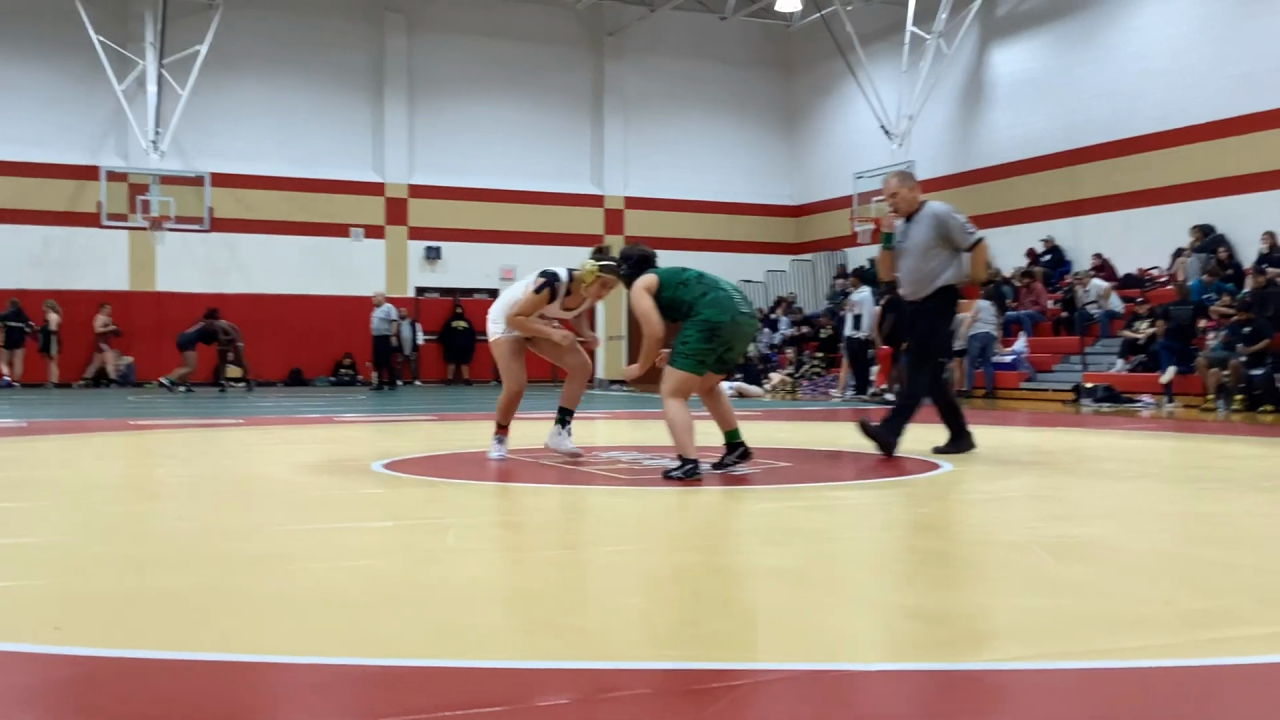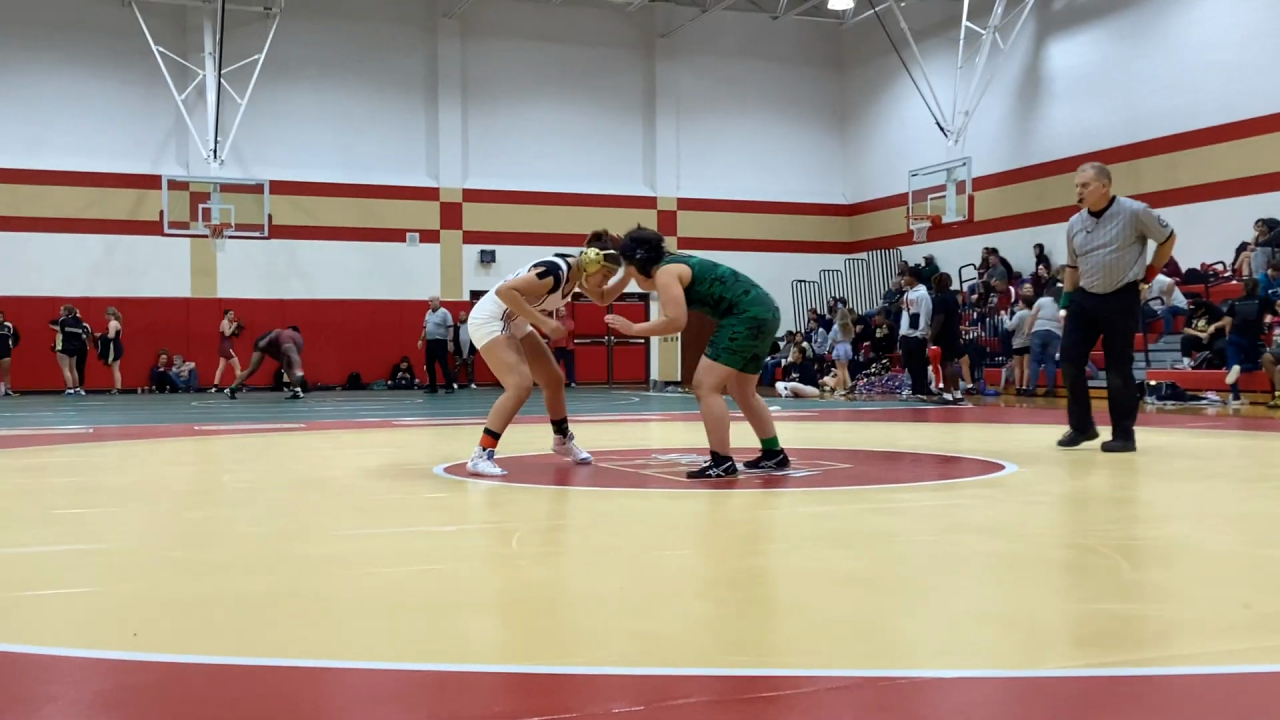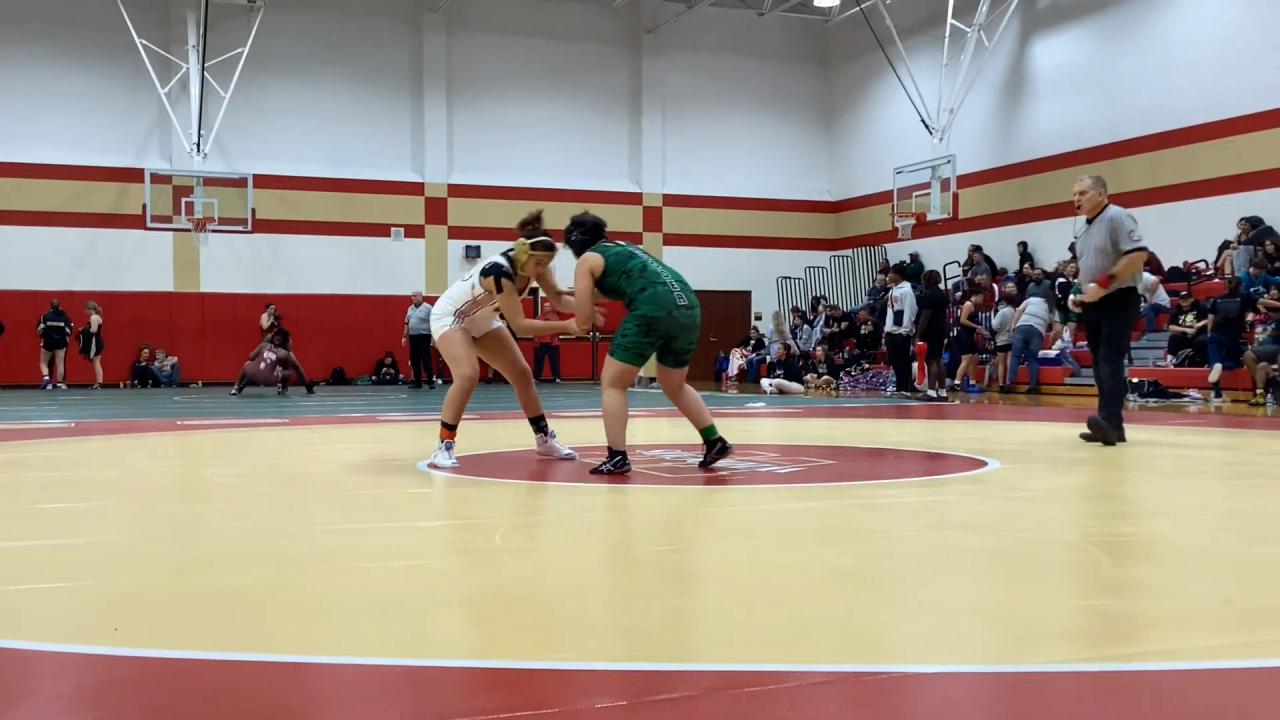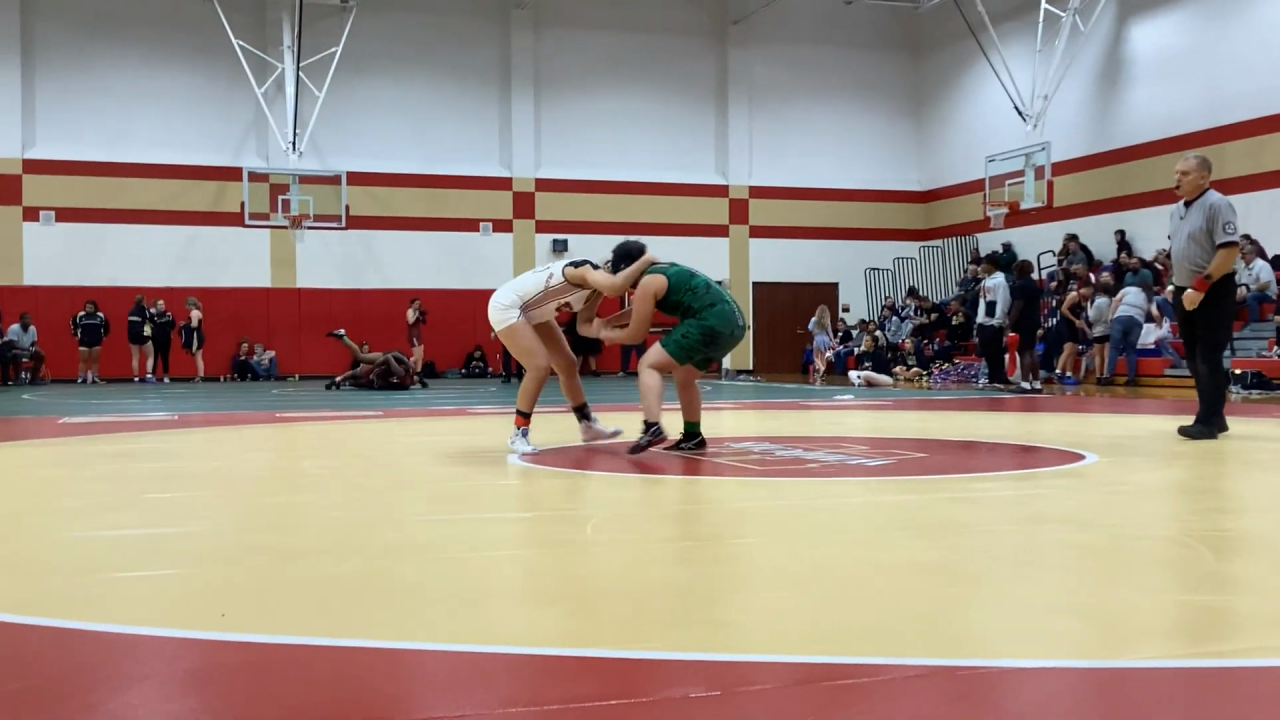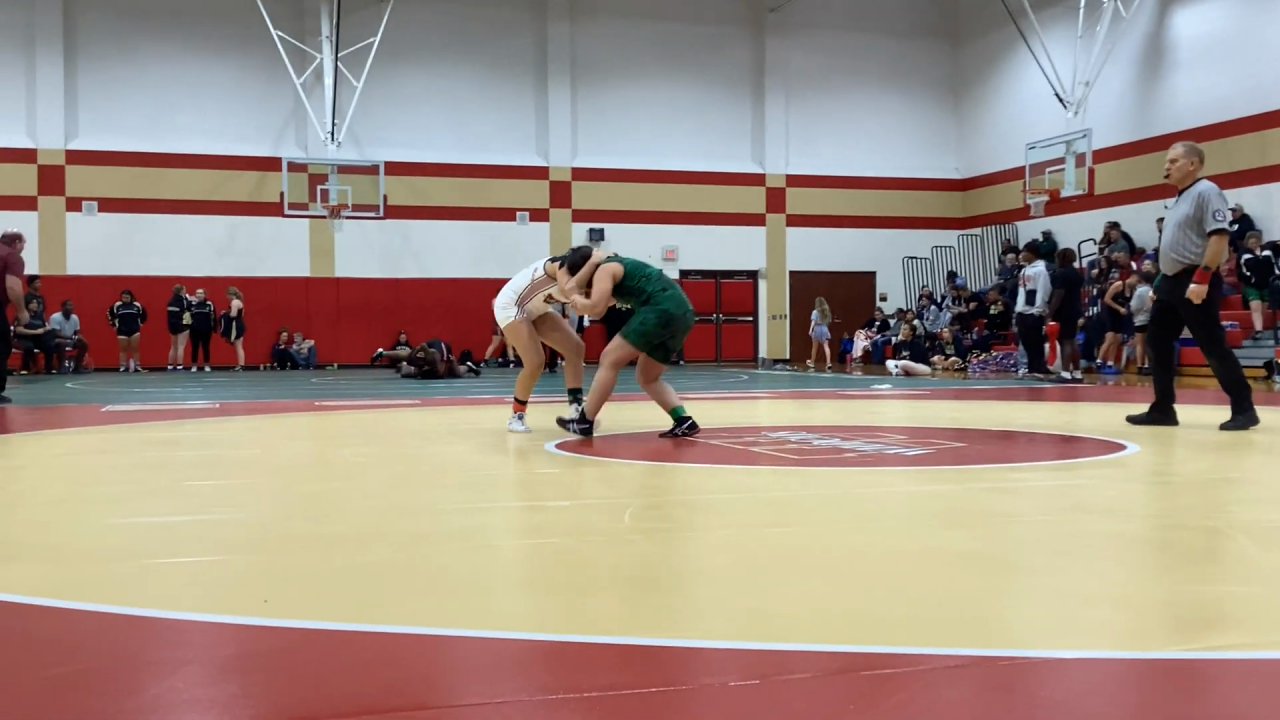
dt=1s
person 1, frame 1
left shoulder: (939, 215)
right shoulder: (898, 226)
left elbow: (978, 247)
right elbow: (886, 273)
right wrist: (887, 237)
left hip: (939, 301)
right hip: (915, 304)
left knee: (918, 367)
right knee: (930, 372)
left ankle: (889, 432)
right ankle: (960, 436)
person 1, frame 2
left shoulder: (1135, 212)
right shoulder: (1075, 224)
left elbow: (1168, 239)
left wrist: (1150, 274)
right wrist: (1066, 301)
left hip: (1121, 299)
right hip: (1085, 299)
left knee: (1118, 367)
right knee: (1070, 360)
left ankle: (1123, 434)
right ankle: (1081, 426)
person 1, frame 3
left shoulder: (1118, 217)
right shoulder: (1083, 228)
left elbow: (1137, 254)
left wrist: (1103, 282)
right wrist: (1078, 294)
left hip: (1119, 301)
right hip: (1092, 304)
left knee: (1110, 360)
right knee: (1101, 364)
left ankle: (1108, 420)
right ankle: (1112, 425)
person 1, frame 4
left shoulder: (1217, 205)
right shoulder: (1176, 210)
left elbow: (1230, 250)
left wrist: (1201, 286)
right wrist: (1176, 286)
left hip: (1213, 292)
right hip: (1185, 292)
left knee: (1208, 357)
right knee: (1195, 358)
left ankle: (1208, 422)
right ankle: (1213, 415)
person 1, frame 5
left shoulder: (1205, 193)
right shoulder: (1180, 198)
left elbow: (1218, 238)
left wrist: (1202, 279)
right wrist: (1160, 286)
left hip: (1194, 282)
right hip: (1170, 281)
left knee: (1212, 344)
right knee: (1157, 344)
left ankle: (1244, 409)
right ankle: (1162, 408)
person 2, frame 1
left shoulder: (639, 286)
right shoulder: (674, 279)
left elbow: (655, 334)
left wrist: (639, 368)
right wrist: (675, 356)
left hip: (713, 318)
right hip: (744, 317)
left knee: (673, 393)
right knee: (706, 386)
left ankle: (689, 463)
right ankle: (735, 446)
person 2, frame 2
left shoulder: (666, 272)
right shoulder: (673, 261)
left elbow: (675, 322)
right elbow: (651, 285)
left wrist: (632, 328)
left hip: (747, 316)
right hip: (763, 312)
left knee: (705, 386)
right knee: (743, 392)
left ankle: (723, 462)
right ankle: (774, 454)
person 2, frame 3
left shoulder: (587, 261)
right shoulder: (626, 248)
left elbow: (583, 321)
left wrist: (575, 325)
left hip: (653, 310)
right hip: (688, 308)
left knee: (613, 383)
right knee: (674, 386)
left ankle: (617, 457)
right ankle: (714, 441)
person 2, frame 4
left shoulder: (648, 282)
right shoulder: (664, 270)
left elbow: (636, 334)
right elbow: (640, 310)
left wrist: (606, 333)
right wrist: (605, 322)
left hip: (709, 324)
right hip: (733, 322)
left knee: (648, 366)
right knee: (684, 378)
left ankle: (653, 429)
right ankle: (692, 437)
person 2, frame 5
left shoulder: (605, 269)
right shoulder: (620, 265)
left elbow: (596, 308)
left wrist: (576, 299)
left hip: (661, 310)
right hip: (682, 313)
left knee: (610, 362)
right knee: (649, 377)
left ankle: (585, 421)
right ankle: (684, 421)
person 3, frame 1
left shoulder: (591, 293)
right shoulder: (553, 282)
left elbow: (578, 316)
right elbow: (514, 317)
left wrist: (587, 333)
right wrist: (552, 334)
left hip: (541, 323)
right hip: (506, 320)
left knee: (581, 366)
right knee: (516, 387)
left ankle: (560, 431)
right ankle: (499, 436)
person 3, frame 2
left shoulder: (577, 271)
right shoulder: (555, 273)
left elbow: (603, 298)
right elbow: (503, 290)
left wrist: (626, 276)
right wrist: (541, 320)
left hip: (513, 325)
right hip: (489, 320)
left knee: (555, 380)
right knee: (519, 387)
left ankle: (563, 441)
right ankle: (481, 456)
person 3, frame 3
left shoulder: (534, 265)
right shoulder: (499, 271)
left elbow: (557, 296)
right elbow: (519, 324)
left wrist: (585, 310)
right wrist: (565, 326)
left hip: (482, 321)
right hip: (449, 318)
left knee: (521, 374)
right knee: (467, 375)
left ankle: (546, 440)
right ankle: (444, 447)
person 3, frame 4
left shoulder: (597, 286)
right shoulder: (588, 270)
right elbow: (616, 285)
right wrist: (645, 261)
left hip: (532, 314)
right hip: (507, 307)
left knee: (568, 364)
right knee: (540, 366)
left ankle: (588, 425)
right ankle: (519, 434)
person 3, frame 5
right shoulder: (565, 265)
right elbow: (570, 293)
right wrist: (593, 262)
left hip: (536, 309)
right hip: (511, 305)
left knee: (576, 347)
right knee: (535, 362)
left ankle: (576, 408)
right ankle: (516, 415)
